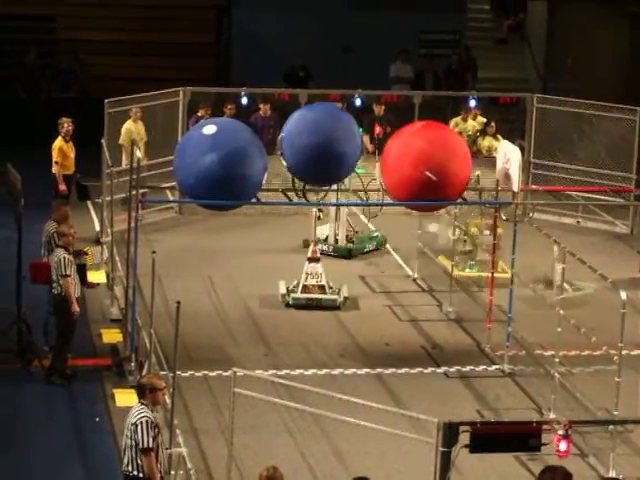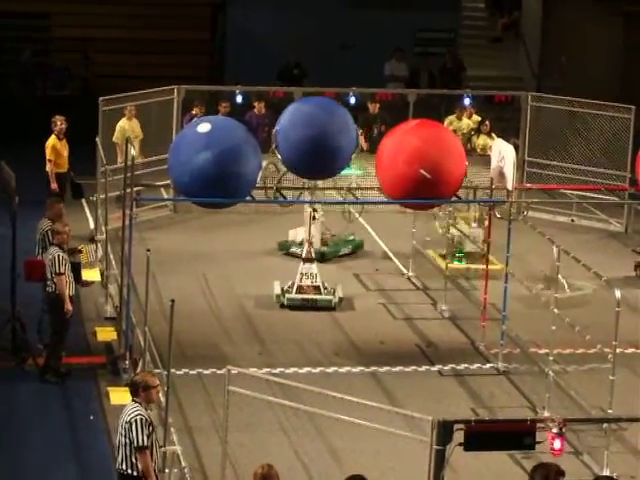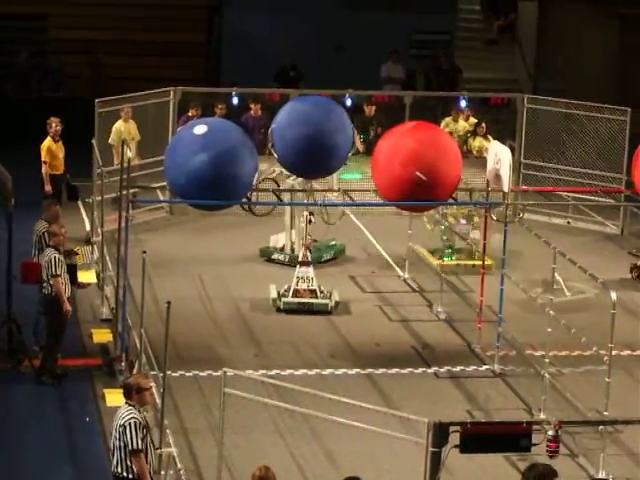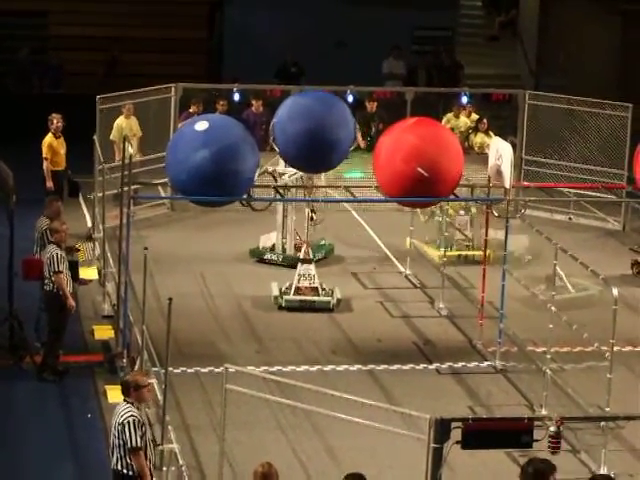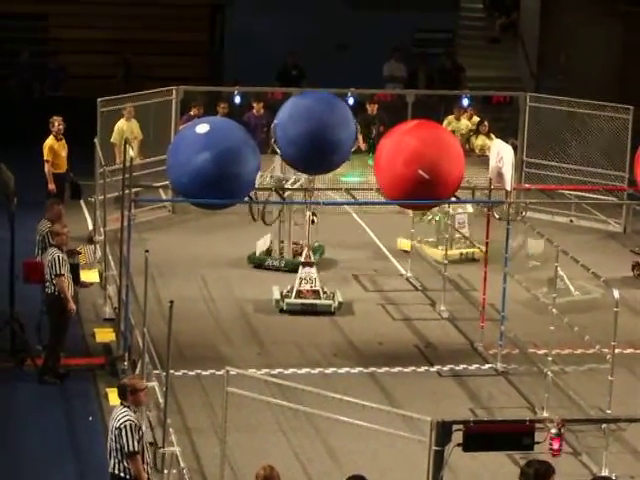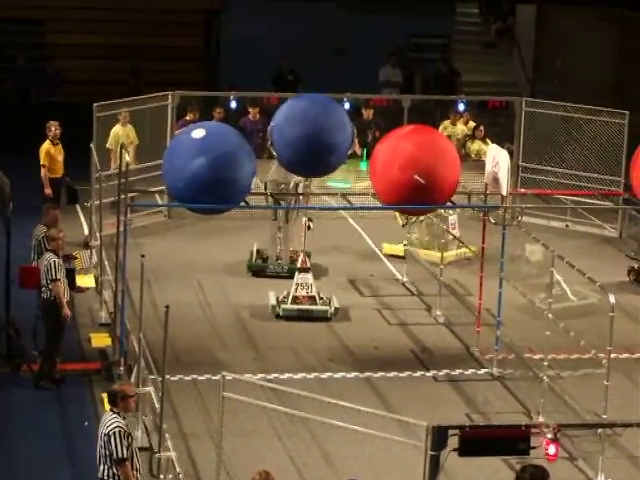
dt=0.2s
person 1, frame 1
left shoulder: (59, 253)
right shoulder: (64, 257)
right elbow: (66, 282)
right wrist: (73, 303)
left hip: (61, 298)
right hip: (65, 300)
left knee: (64, 336)
right knee: (64, 337)
left ankle: (60, 368)
right ankle: (53, 372)
person 1, frame 2
left shoulder: (54, 251)
right shoulder: (58, 255)
right elbow: (60, 280)
right wrist: (67, 302)
left hip: (55, 296)
right hip: (59, 298)
left knee: (59, 334)
right knee: (58, 335)
left ankle: (55, 367)
right ankle: (47, 370)
person 1, frame 3
left shoulder: (49, 253)
right shoulder: (54, 256)
right elbow: (56, 282)
right wrist: (65, 302)
left hip: (51, 298)
right hip: (55, 300)
left knee: (55, 336)
right knee: (54, 337)
left ankle: (50, 369)
right ankle: (43, 372)
person 1, frame 4
left shoulder: (51, 249)
right shoulder: (56, 253)
right elbow: (58, 278)
right wrist: (69, 298)
left hip: (52, 295)
right hip: (57, 296)
left knee: (56, 332)
right knee: (56, 333)
left ankle: (52, 365)
right ankle: (44, 369)
person 1, frame 5
left shoulder: (52, 252)
right shoulder: (58, 256)
right elbow: (60, 280)
right wrist: (70, 301)
left hip: (53, 296)
right hip: (58, 299)
left knee: (57, 335)
right knee: (57, 336)
left ankle: (53, 368)
right ankle: (46, 372)
person 1, frame 6
left shoulder: (47, 257)
right shoulder: (54, 261)
right elbow: (56, 285)
right wrist: (64, 307)
left hip: (49, 302)
right hip: (54, 304)
left knee: (53, 340)
right knee: (53, 341)
left ankle: (49, 373)
right ankle: (42, 377)
